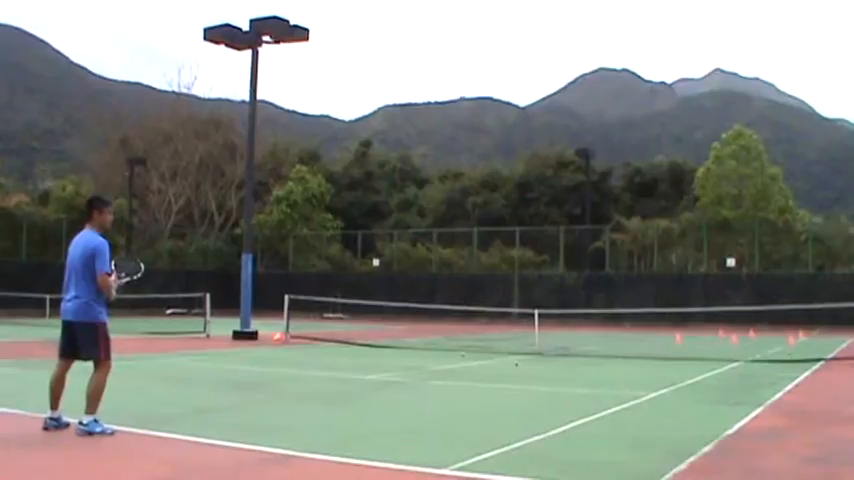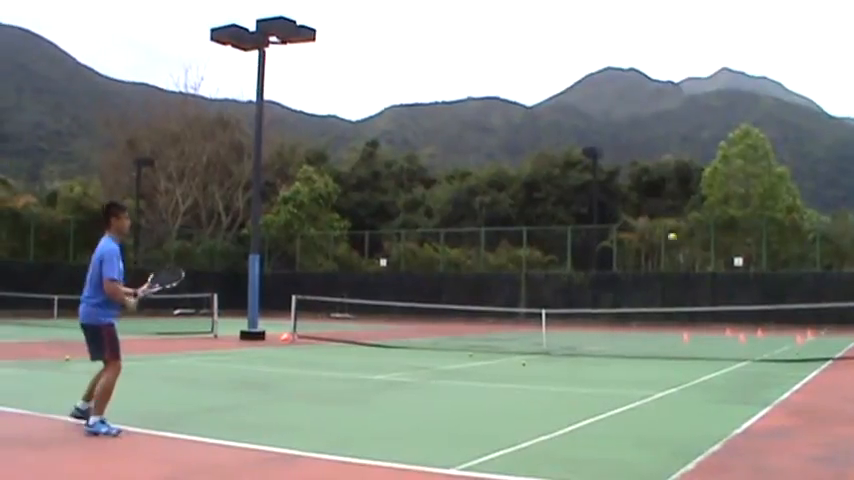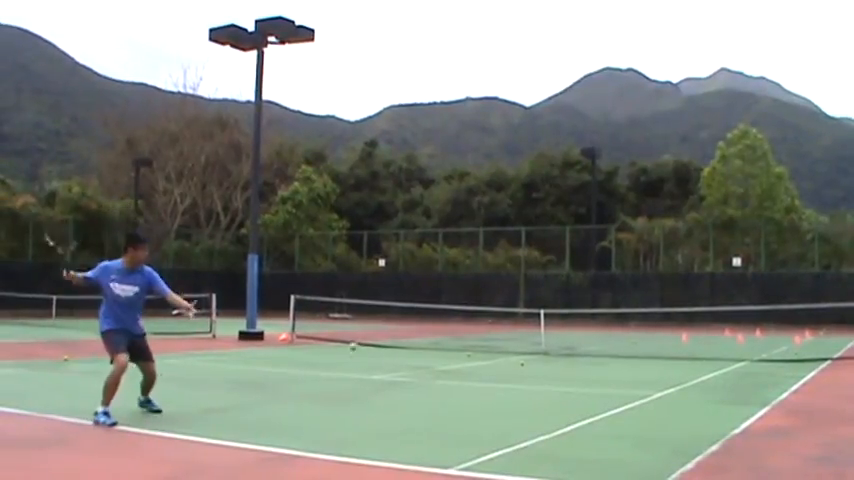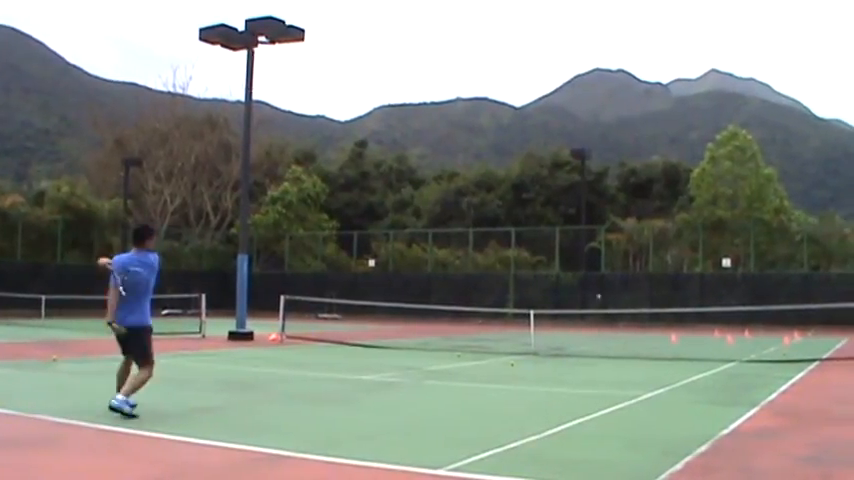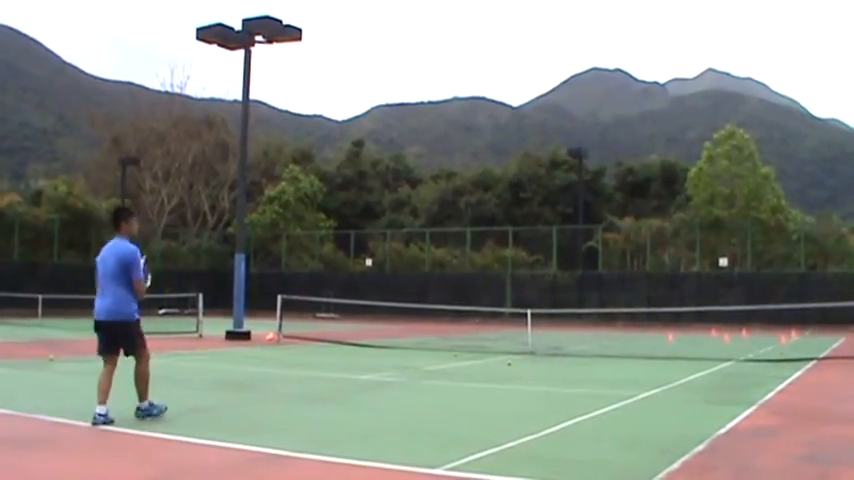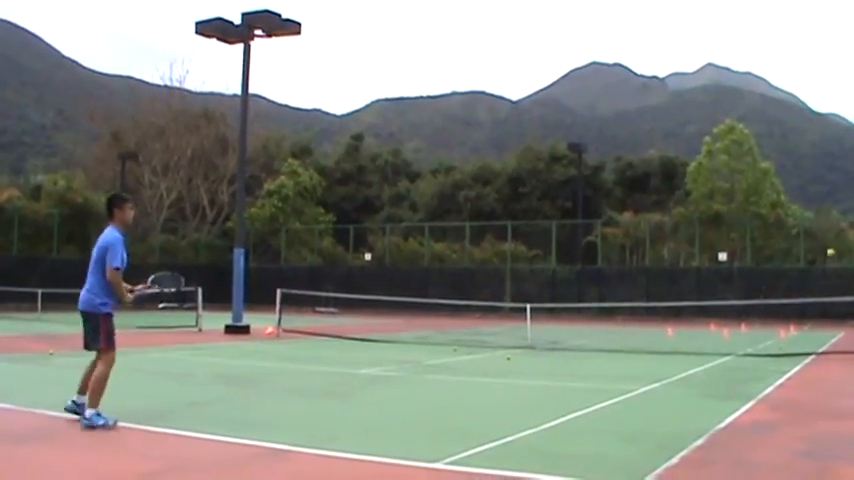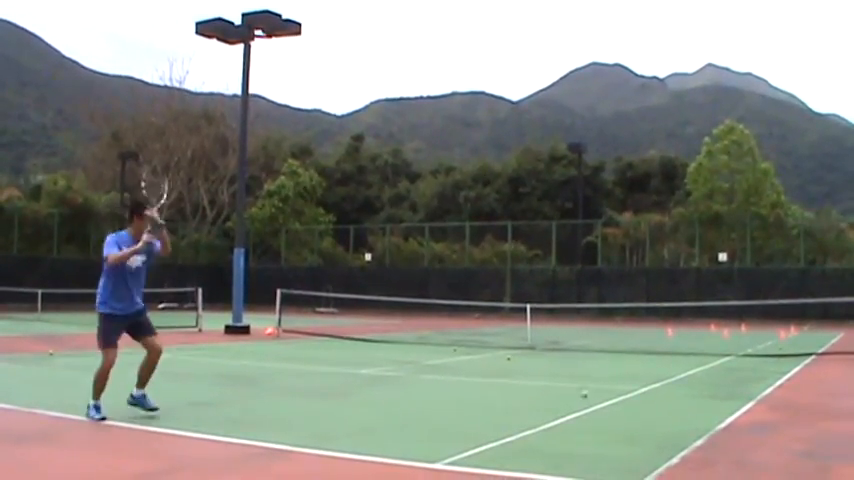
dt=0.7s
person 1, frame 1
left shoulder: (76, 241)
right shoulder: (99, 243)
right elbow: (102, 281)
left wrist: (110, 281)
right wrist: (111, 293)
left hip: (69, 311)
right hip: (90, 313)
left knee: (63, 364)
right knee: (103, 365)
left ankle: (53, 416)
right ankle: (88, 420)
person 1, frame 2
left shoulder: (107, 246)
right shoulder: (110, 249)
right elbow: (109, 288)
left wrist: (133, 292)
right wrist: (128, 303)
left hip: (93, 314)
right hip: (99, 316)
left knee: (109, 366)
right knee: (114, 367)
left ankle: (83, 406)
right ankle: (95, 421)
person 1, frame 3
left shoulder: (148, 274)
right shoulder: (106, 268)
left elbow: (169, 295)
right elbow: (84, 279)
left wrist: (188, 307)
right wrist: (72, 276)
left hip: (135, 329)
right hip: (112, 327)
left knee: (151, 371)
right knee: (121, 363)
left ankle: (144, 399)
right ankle: (102, 411)
person 1, frame 4
left shoulder: (119, 261)
right shoulder: (153, 260)
left elbow: (113, 291)
left wrist: (110, 319)
right wrist: (109, 263)
left hip: (120, 321)
right hip: (140, 322)
left knee: (129, 359)
right knee: (146, 370)
left ankle: (120, 398)
right ankle: (120, 398)
person 1, frame 5
left shoulder: (104, 251)
right shoulder: (131, 251)
right elbow: (139, 287)
right wrist: (142, 292)
left hip: (101, 314)
right hip: (124, 315)
left knee: (109, 363)
right knee: (142, 358)
left ankle: (101, 411)
right ankle: (144, 405)
person 1, frame 6
left shoulder: (108, 236)
right shoulder: (115, 238)
right elbow: (112, 276)
left wrist: (129, 288)
right wrist: (124, 296)
left hip: (91, 303)
right hip: (98, 305)
left knee: (102, 357)
right knee: (107, 359)
left ankle: (78, 401)
right ankle: (91, 414)
person 1, frame 7
left shoulder: (148, 241)
right shoulder: (115, 238)
left elbow: (165, 251)
right elbow: (113, 261)
left wrist: (160, 226)
right wrist: (139, 247)
left hip: (135, 308)
right hip: (110, 309)
left knee: (156, 349)
right knee: (108, 361)
left ankle: (138, 394)
right ankle: (94, 404)
